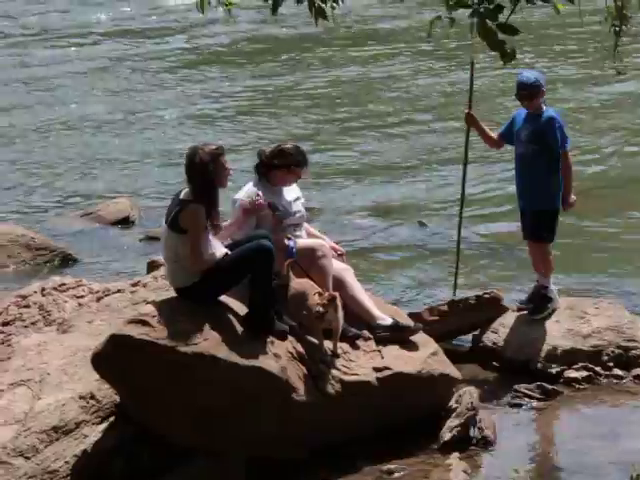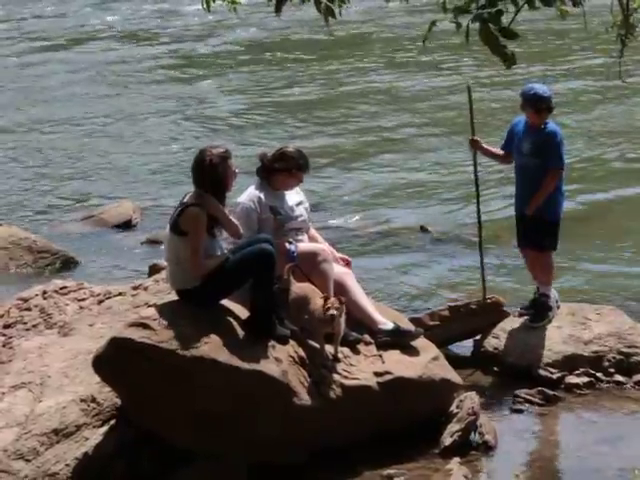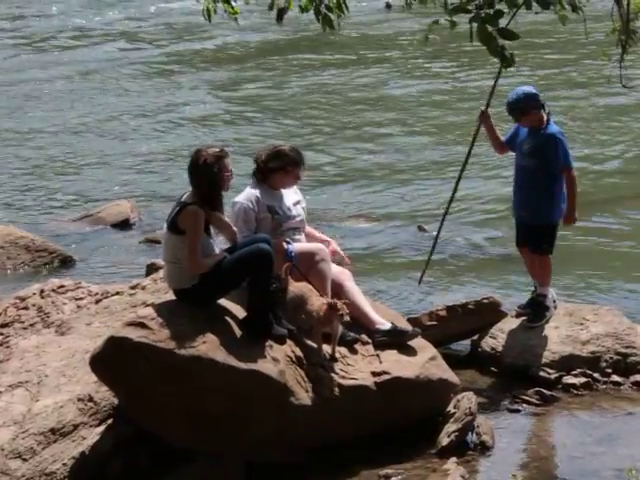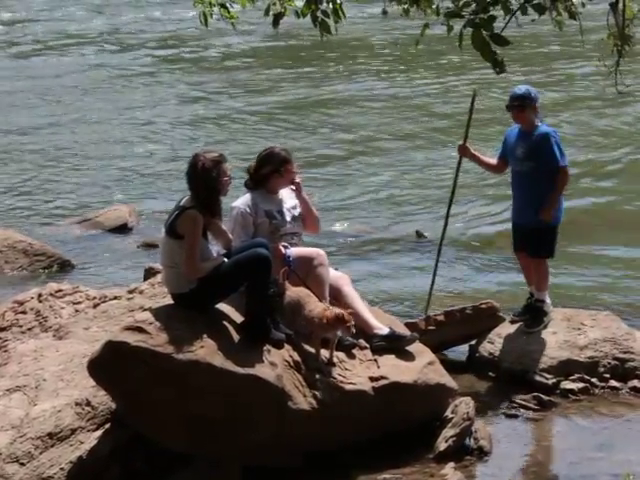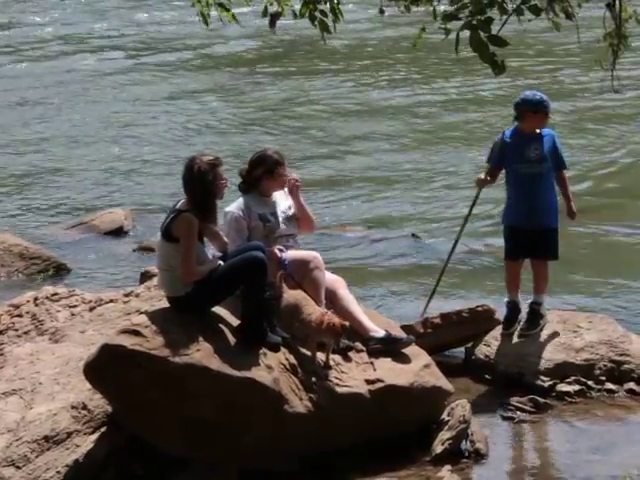
dt=0.7s
person 1, frame 1
left shoulder: (550, 119)
right shoulder: (519, 117)
left elbow: (565, 157)
right elbow: (495, 143)
left wrist: (567, 193)
right wrist: (476, 125)
left hip: (546, 196)
right hip: (526, 195)
left knee: (540, 243)
right knee: (532, 242)
left ankle: (547, 292)
right ankle: (540, 287)
person 1, frame 2
left shoulder: (552, 134)
right shoulder: (517, 126)
left elbow: (555, 174)
right elbow: (507, 158)
left wrist: (534, 204)
right wrist: (483, 149)
left hip: (546, 205)
right hip: (523, 203)
left knee: (541, 253)
right knee: (526, 250)
left ankle: (548, 299)
right ankle: (541, 293)
person 1, frame 3
left shoulder: (553, 136)
right shoulder: (522, 129)
left elbow: (569, 174)
right elbow: (501, 148)
left wrist: (571, 209)
right wrist: (488, 124)
left hip: (545, 209)
right hip: (523, 206)
left knee: (540, 253)
right knee: (525, 249)
left ankle: (546, 300)
right ankle: (540, 292)
person 1, frame 4
left shoulder: (546, 136)
right shoulder: (512, 135)
left elbow: (563, 173)
right elbow: (499, 167)
left wrist: (552, 206)
right wrist: (472, 155)
left hip: (543, 212)
right hip: (521, 211)
left knee: (538, 258)
right knee: (523, 255)
left ankle: (542, 305)
right ankle: (534, 298)
person 1, frame 5
left shoulder: (549, 137)
right shoulder: (506, 140)
left elbow: (559, 172)
right elbow: (493, 173)
left wrist: (569, 201)
right wrist: (483, 180)
left hip: (545, 215)
right hip: (516, 216)
left knee: (540, 262)
right knee: (512, 263)
left ankle: (537, 309)
right ankle: (513, 306)
person 2, frame 1
left shoulder: (291, 189)
right shoulder: (249, 197)
left wrist: (327, 240)
left hip: (303, 255)
left knee: (343, 271)
right knee: (319, 249)
left ankle: (380, 321)
person 2, frame 2
left shoulder: (295, 193)
right shoulder: (251, 201)
left elbow: (307, 229)
left wrist: (333, 252)
left hip: (305, 260)
left knee: (344, 275)
right knee: (320, 253)
left ankle: (381, 326)
person 2, frame 3
left shoulder: (292, 192)
right shoulder: (248, 201)
left wrist: (328, 240)
right wrist: (279, 246)
left hip: (302, 259)
left knee: (343, 275)
right knee: (318, 252)
left ankle: (379, 326)
person 2, frame 4
left shoulder: (289, 194)
right shoulder: (245, 206)
left elbow: (314, 228)
left wrist: (301, 197)
right wrist: (270, 249)
left hip: (302, 264)
left knee: (341, 280)
right knee: (317, 256)
left ankle: (377, 331)
person 2, frame 5
left shoulder: (283, 196)
right shoulder: (239, 210)
left elbow: (309, 228)
left wrist: (297, 198)
right wrist: (265, 253)
left hip: (296, 266)
left knee: (336, 283)
right knee: (313, 259)
left ankle: (373, 334)
person 3, frame 1
left shoulder: (190, 195)
right shoulder: (194, 209)
left elbow: (215, 235)
right elbow: (196, 263)
left wrist: (242, 215)
right wrist: (224, 255)
left hip: (194, 277)
right hip: (193, 285)
left knee: (261, 237)
right knee: (263, 251)
left ankle: (268, 310)
right ankle: (259, 319)
person 3, frame 2
left shoulder: (202, 200)
right shoulder: (196, 212)
left elbow: (237, 233)
right elbow: (197, 267)
left wrist: (219, 211)
right wrist: (225, 257)
left hip: (202, 276)
right hip: (195, 288)
left knee: (264, 241)
right knee: (264, 255)
left ankle: (270, 315)
right ankle: (261, 324)
person 3, frame 3
left shoulder: (199, 199)
right shoulder: (194, 210)
left elbow: (233, 237)
right elbow: (194, 265)
left wrist: (218, 219)
right wrist: (222, 255)
left hip: (197, 277)
right hip: (191, 287)
left knee: (262, 240)
right knee: (262, 254)
left ankle: (269, 313)
right ankle: (258, 322)
person 3, frame 4
left shoulder: (196, 204)
right shoulder: (193, 215)
left elbow: (227, 243)
right elbow: (192, 270)
left wrist: (213, 222)
right wrist: (220, 260)
left hip: (195, 281)
right hip: (189, 292)
left knee: (260, 245)
right knee: (260, 259)
left ankle: (267, 318)
right ankle: (256, 327)
person 3, frame 5
left shoulder: (191, 207)
right shoulder: (188, 218)
left elbow: (223, 246)
right elbow: (188, 274)
right wrist: (215, 263)
left hip: (191, 285)
right hip: (186, 295)
left knee: (256, 248)
right knee: (256, 262)
left ankle: (264, 322)
right ankle: (252, 331)
